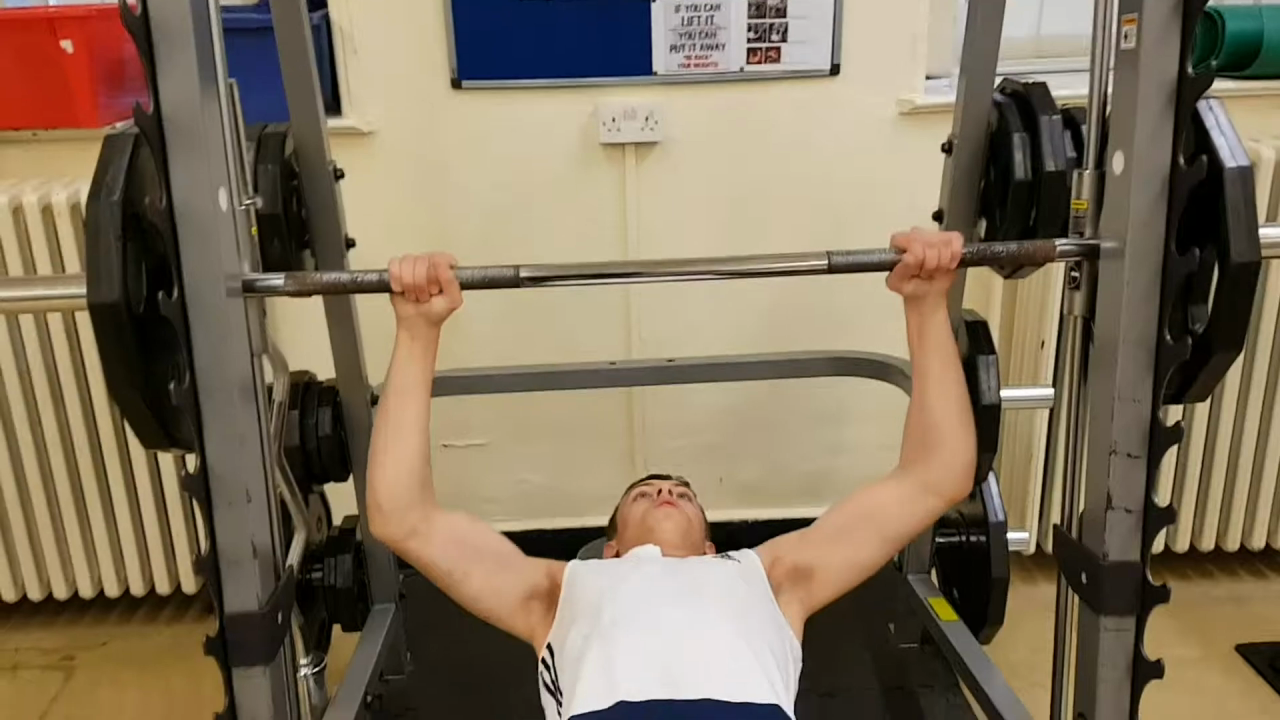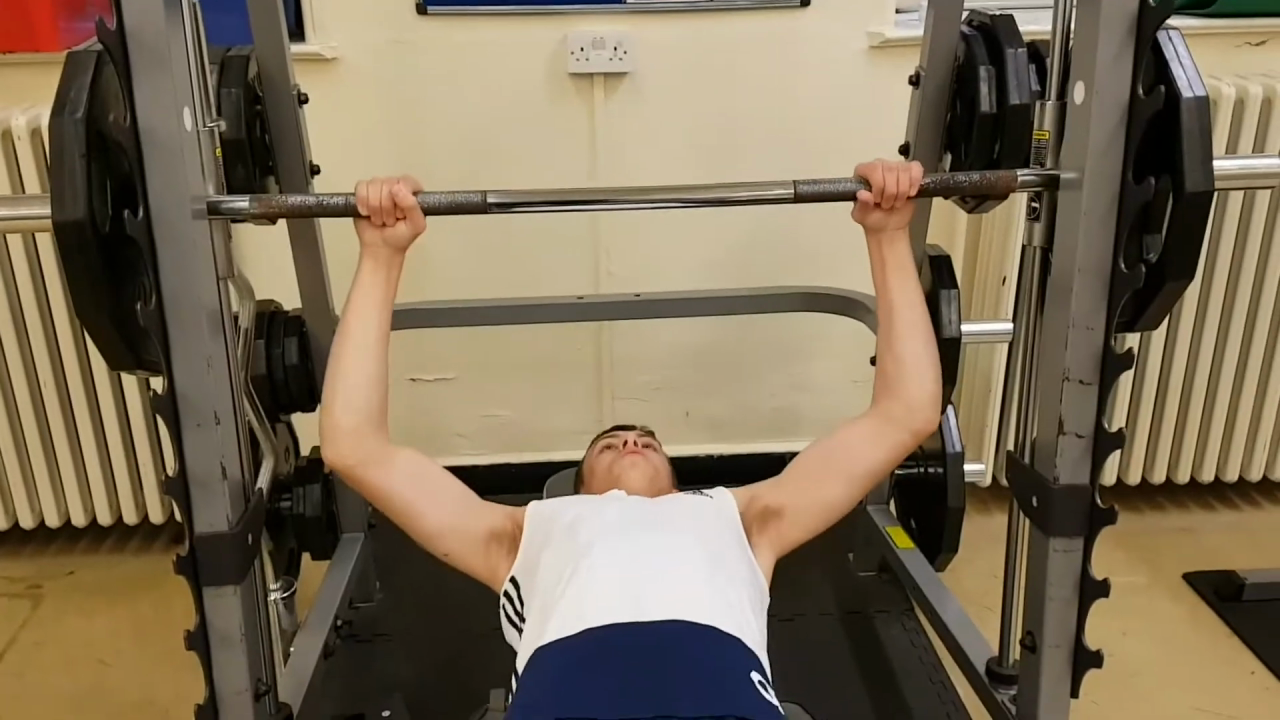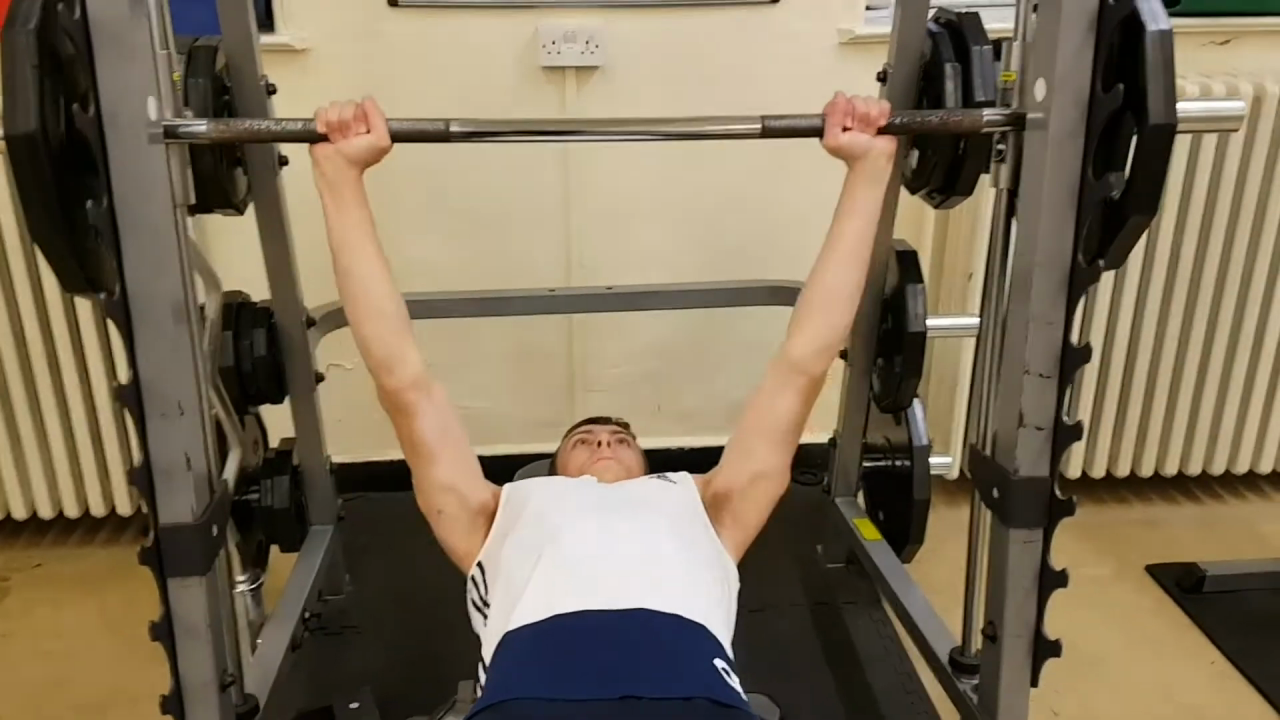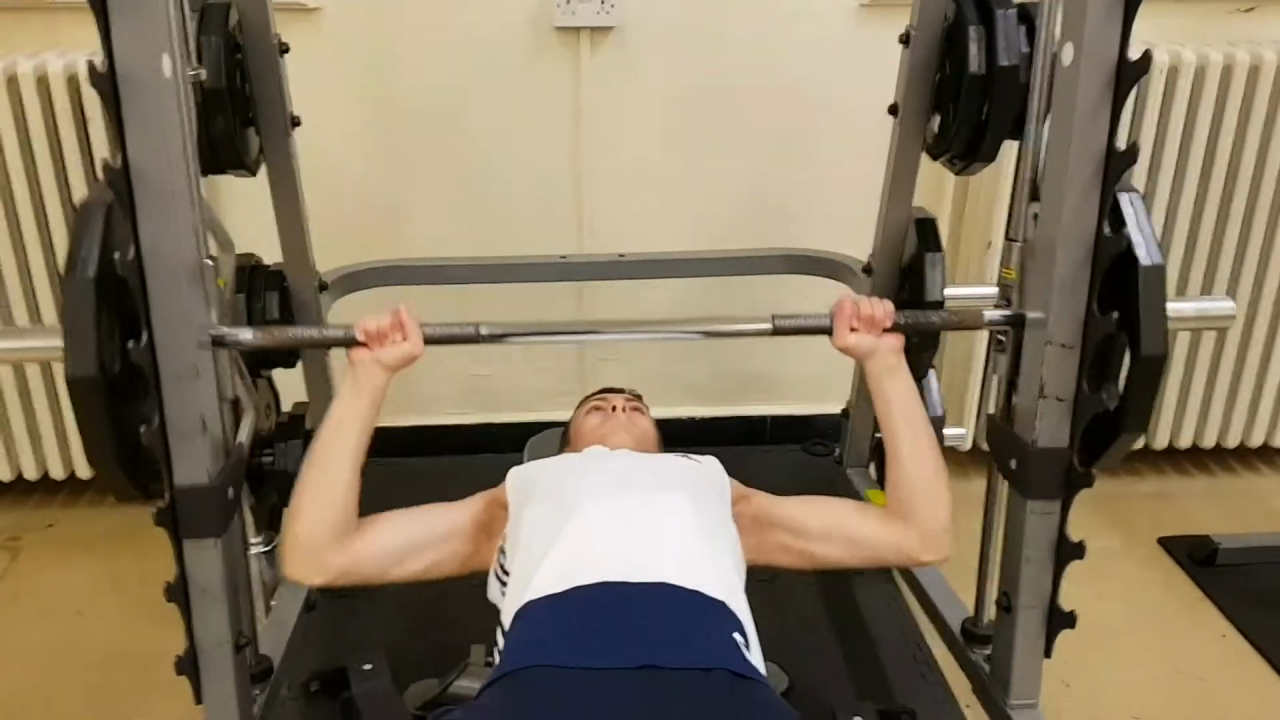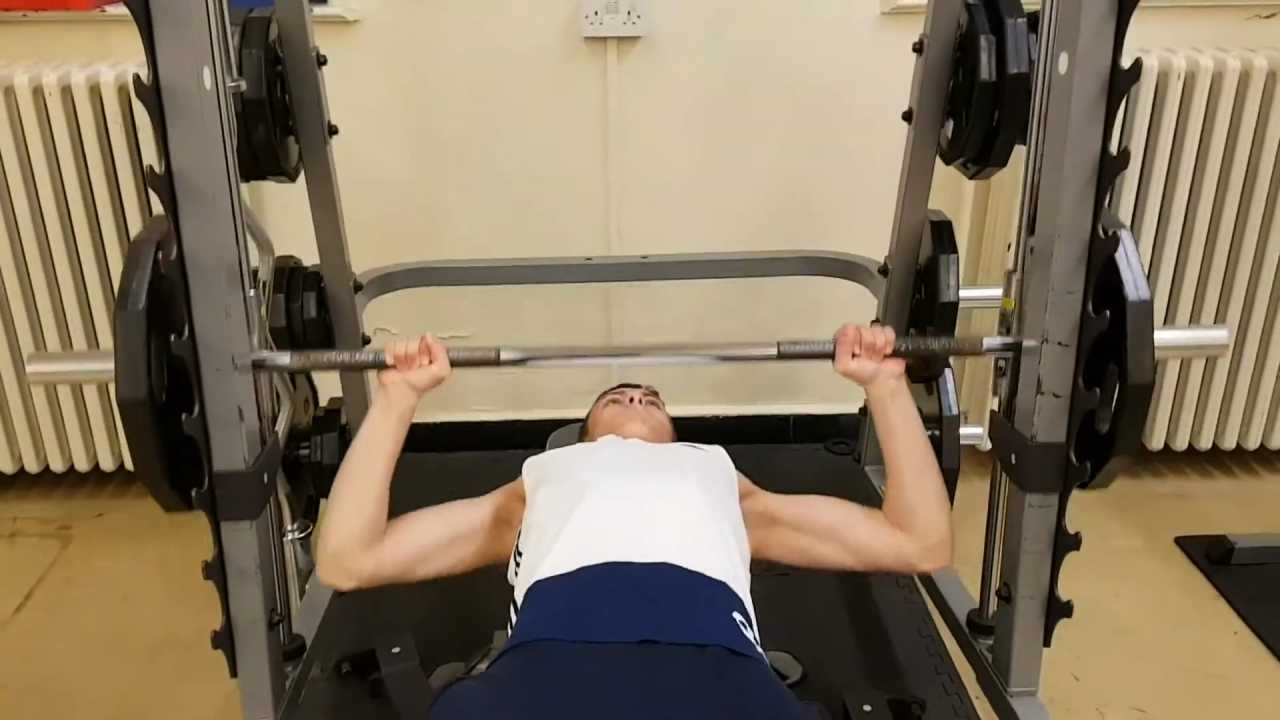
dt=1s
person 1, frame 1
left shoulder: (764, 576)
right shoulder: (566, 590)
left elbow: (935, 478)
right elbow: (402, 515)
left wrist: (927, 304)
right wrist: (418, 328)
person 1, frame 2
left shoulder: (735, 516)
right shoulder: (528, 530)
left elbow: (906, 415)
right elbow: (354, 444)
left wrist: (887, 235)
right wrist: (382, 253)
person 1, frame 3
left shoulder: (700, 504)
right shoulder: (502, 514)
left elbow: (802, 363)
right elbow: (403, 376)
left wrist: (868, 166)
right wrist: (341, 172)
person 1, frame 4
left shoulder: (714, 486)
right shoulder: (519, 494)
left elbow: (922, 534)
right elbow: (314, 555)
left wrist: (883, 362)
right wrist: (367, 378)
person 1, frame 5
left shoulder: (722, 477)
right shoulder: (537, 483)
left elbow: (921, 542)
right elbow: (347, 557)
left wrist: (883, 381)
right wrist: (397, 394)
left hip: (712, 667)
right hip: (552, 664)
